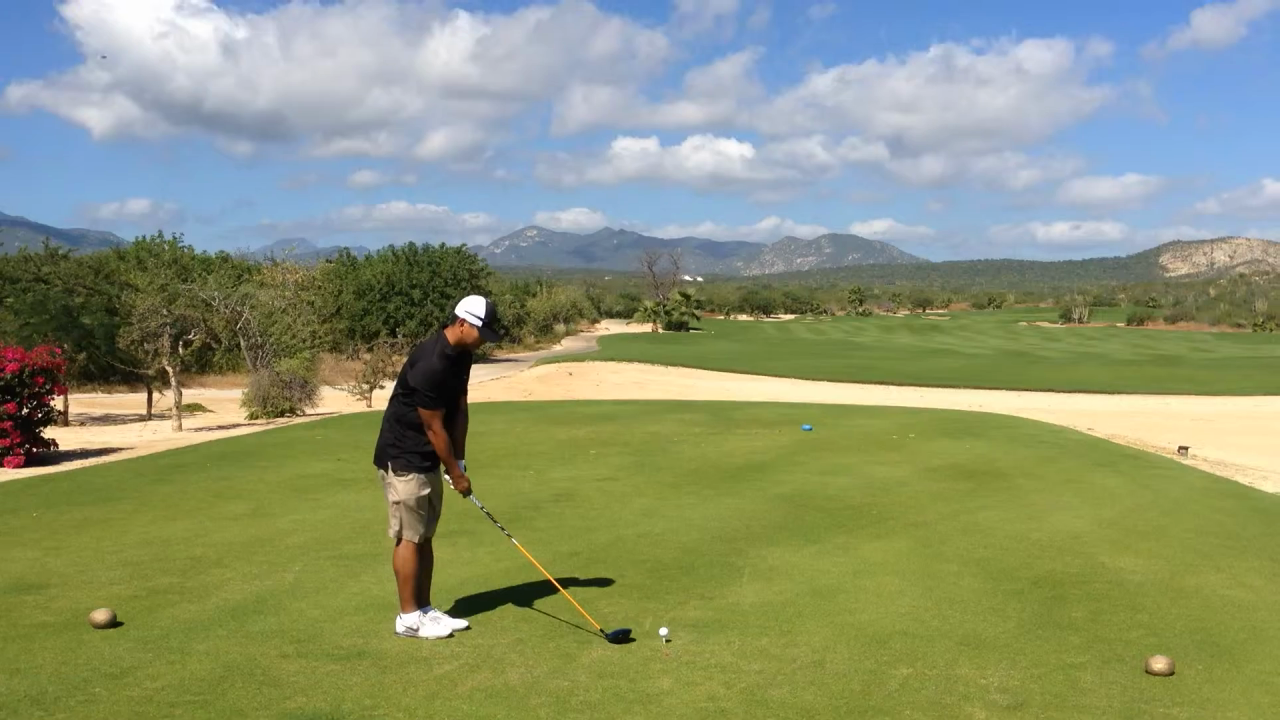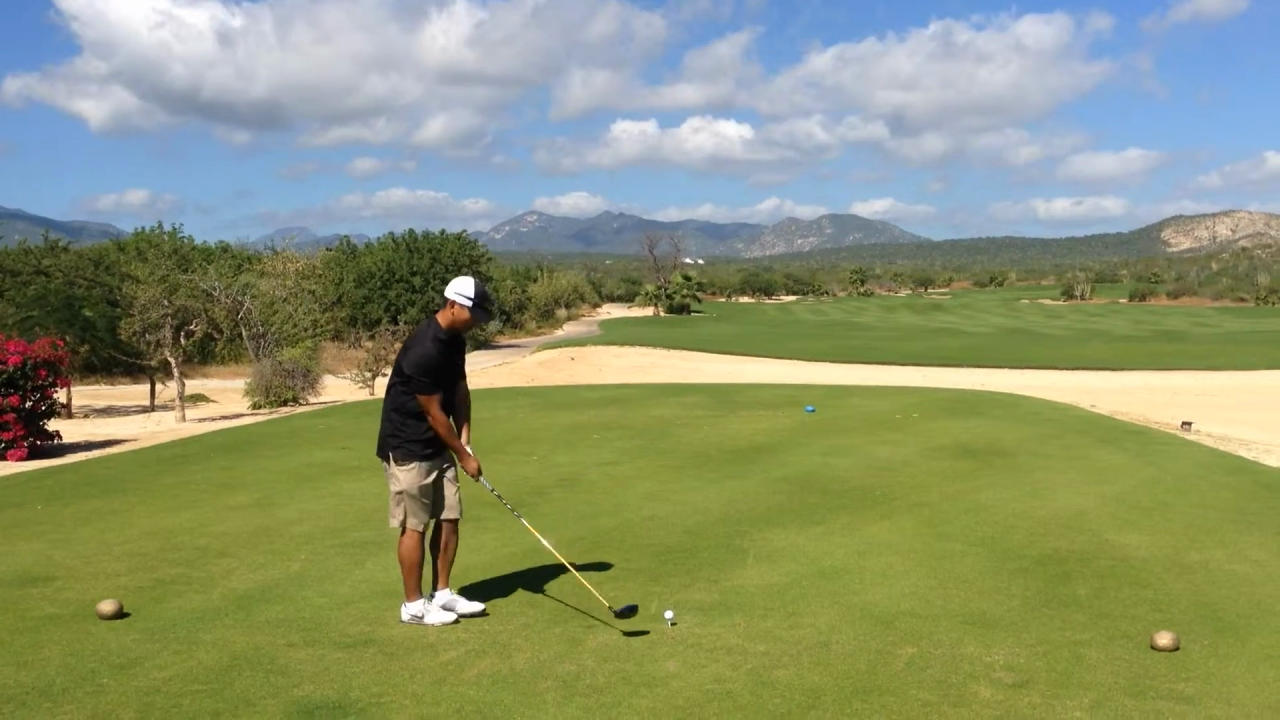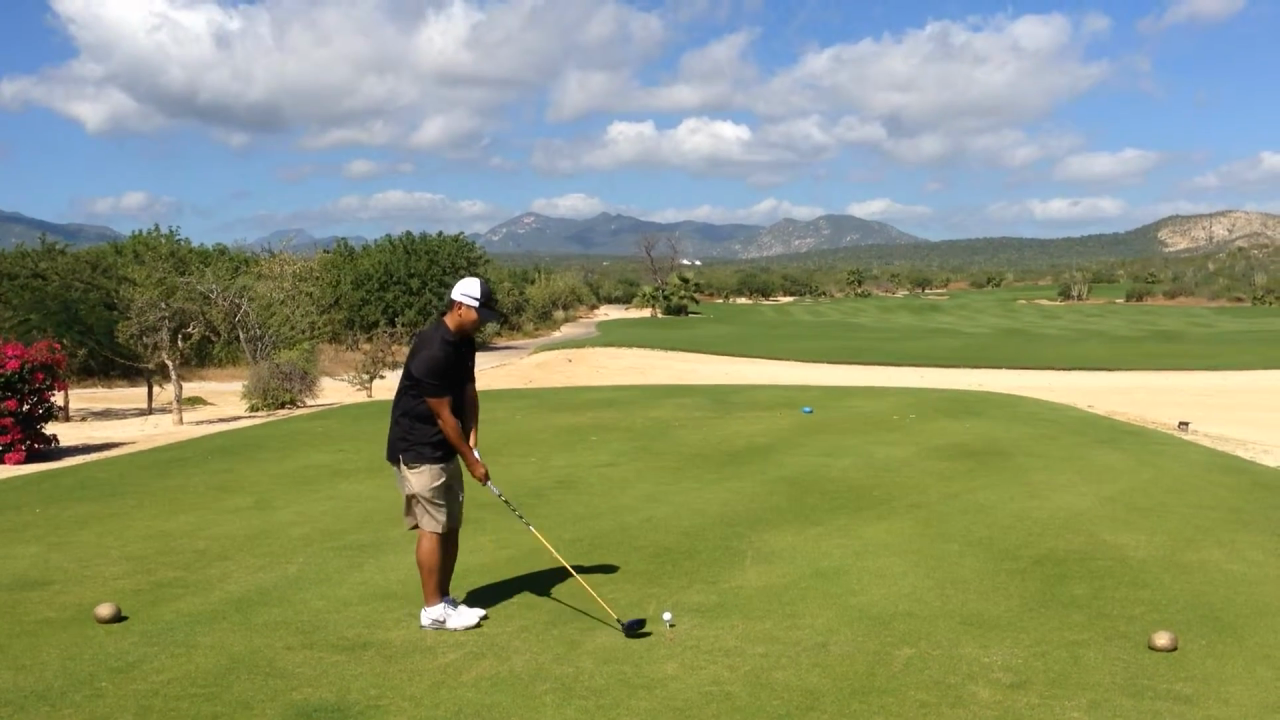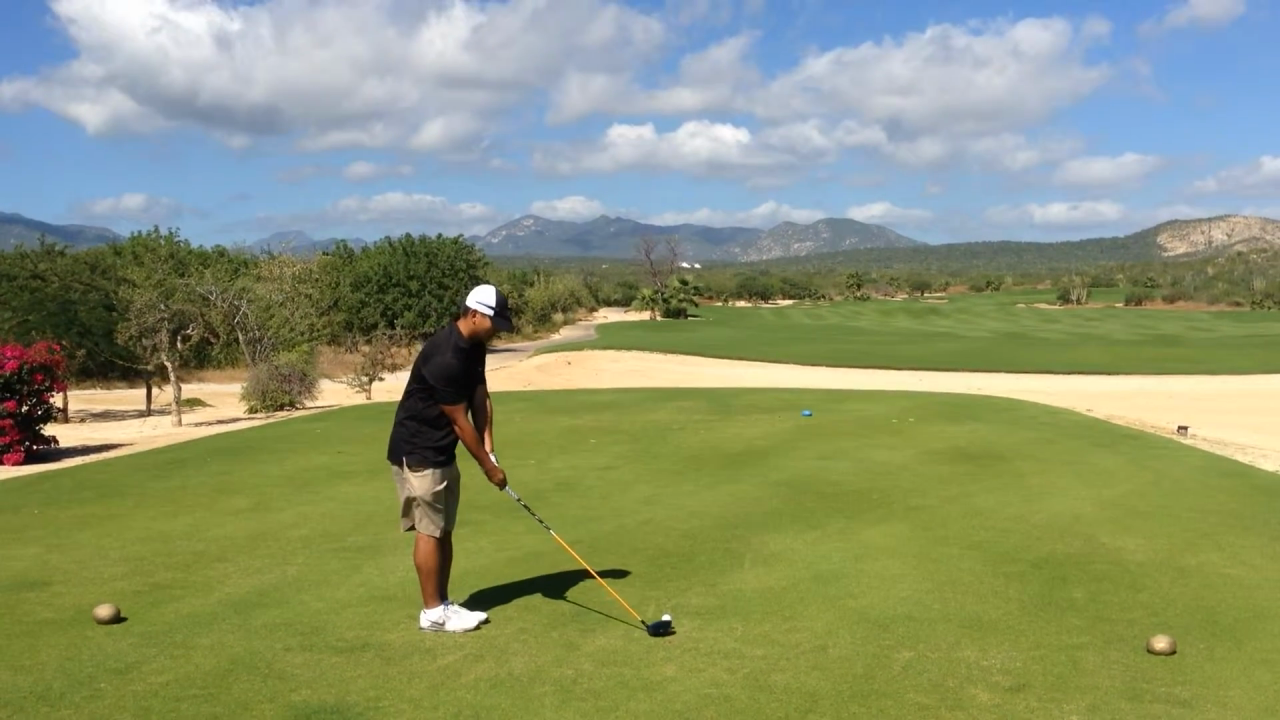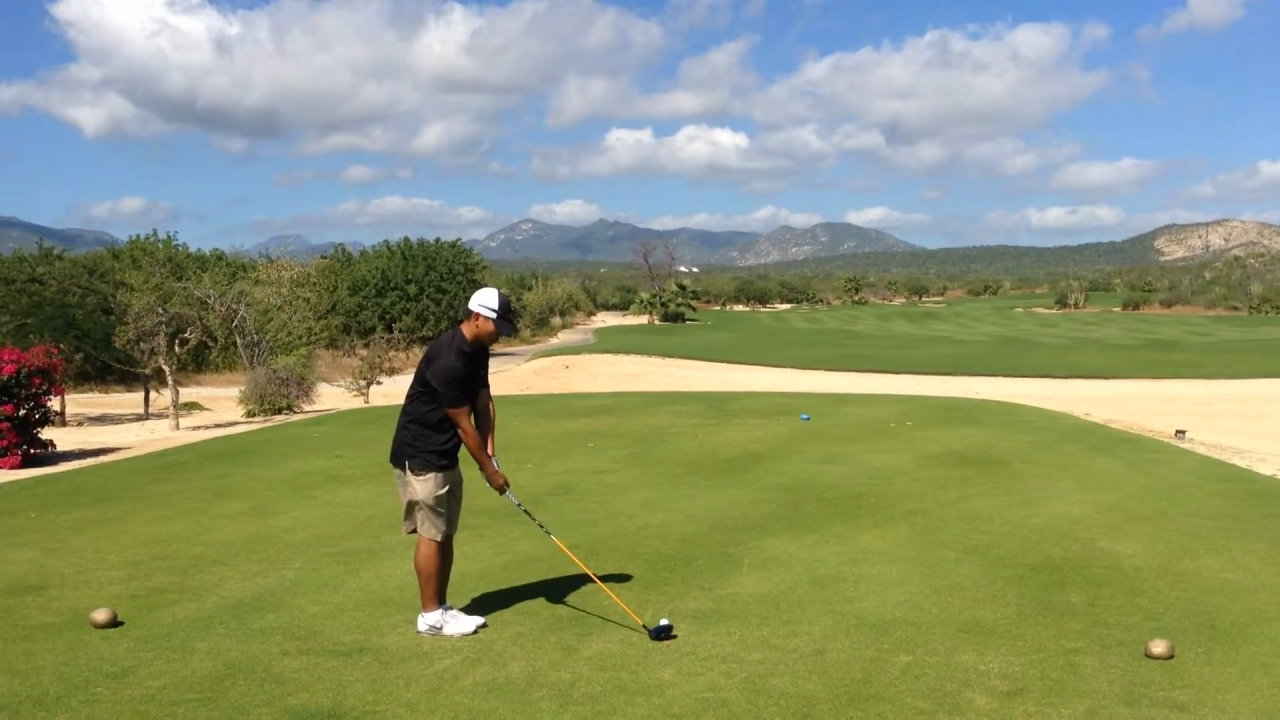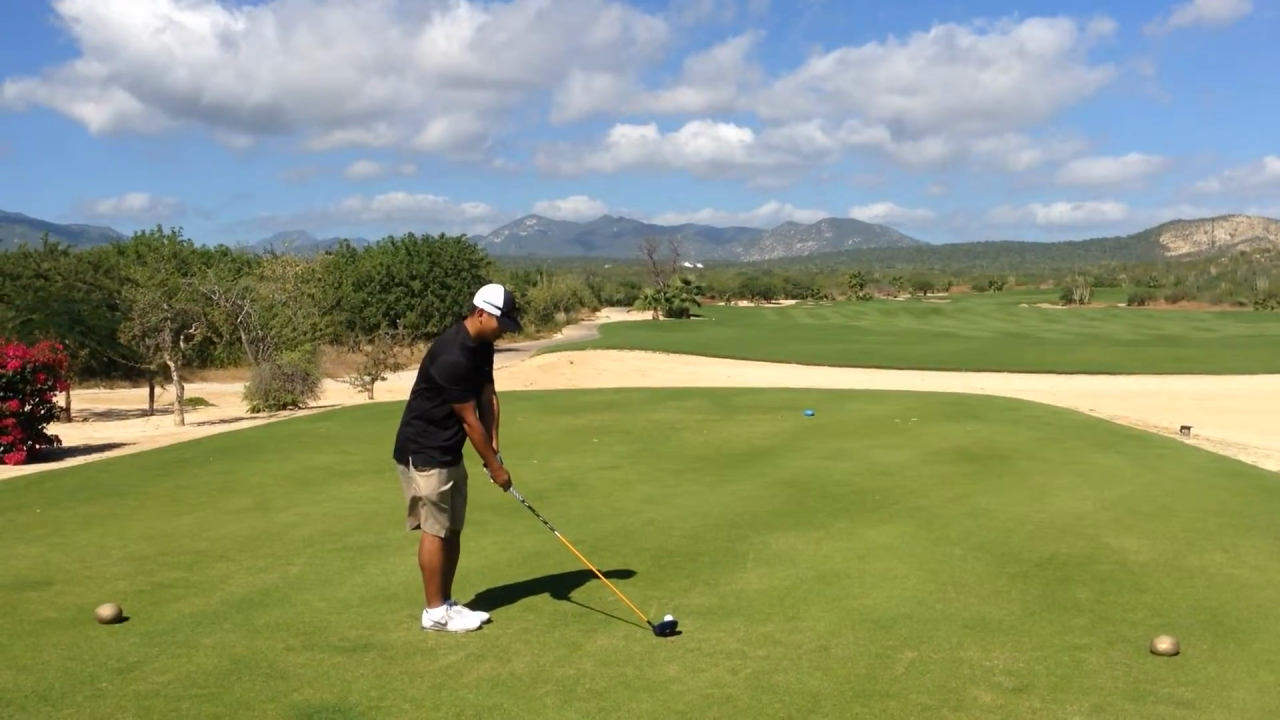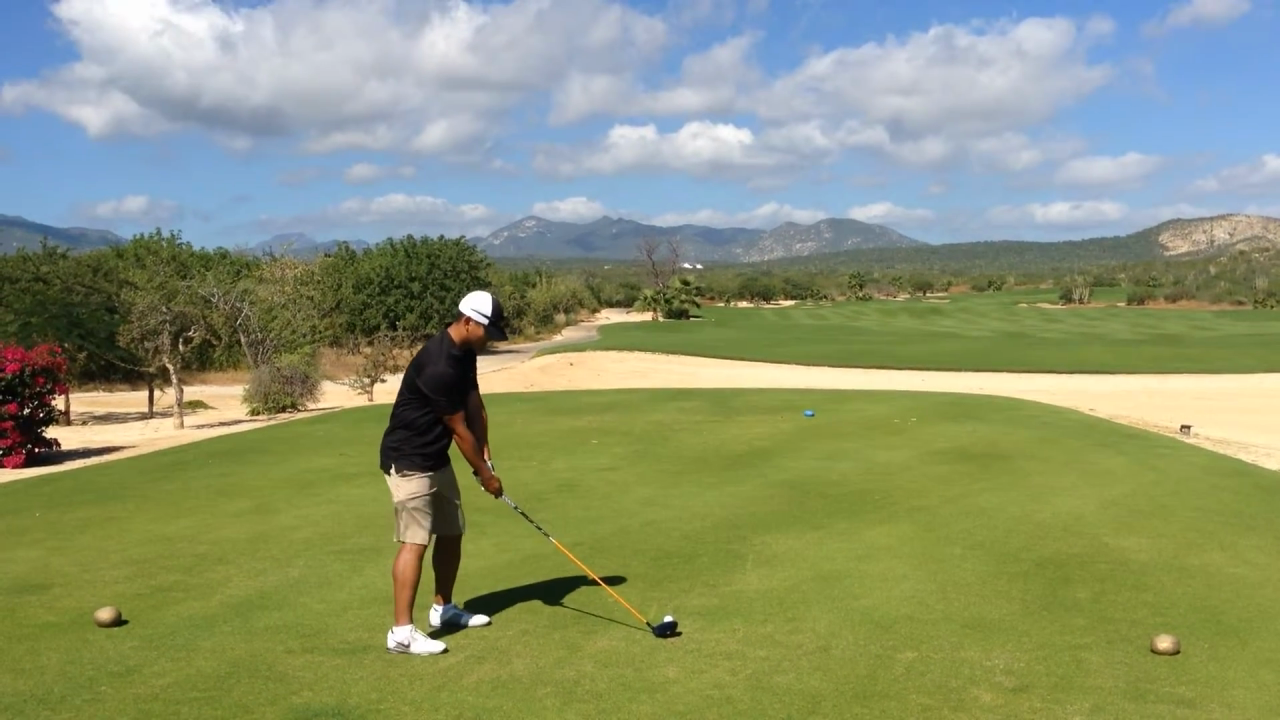
dt=0.7s
person 1, frame 1
left shoulder: (462, 355)
right shoulder: (430, 363)
left elbow: (460, 410)
right elbow: (434, 427)
left wrist: (459, 463)
right wrist: (456, 474)
left hip: (427, 459)
right hip: (403, 458)
left knee: (424, 537)
right knee: (409, 537)
left ankle: (425, 610)
right ankle: (408, 617)
person 1, frame 2
left shoulder: (455, 340)
right shoulder: (424, 349)
left elbow: (460, 392)
right elbow: (433, 413)
left wrist: (466, 445)
right wrist: (463, 456)
left hip: (437, 447)
right hip: (407, 448)
left knee: (448, 519)
right knee: (414, 526)
left ankle: (442, 593)
right ankle: (413, 606)
person 1, frame 3
left shoulder: (464, 343)
right shoulder: (432, 351)
left elbow: (469, 396)
right elbow: (443, 416)
left wrist: (473, 449)
right wrist: (471, 461)
left hip: (443, 450)
right hip: (417, 450)
left knee: (450, 527)
right knee: (432, 528)
left ankle: (444, 599)
right ankle: (433, 610)
person 1, frame 4
left shoulder: (474, 347)
right shoulder: (444, 357)
left elbow: (480, 399)
right elbow: (459, 421)
left wrist: (490, 450)
right wrist: (488, 466)
left hip: (442, 452)
right hip: (417, 453)
left knee: (445, 530)
right knee: (429, 531)
left ankle: (443, 603)
right ankle: (432, 612)
person 1, frame 5
left shoulder: (477, 350)
right shoulder: (447, 360)
left elbow: (483, 403)
right elbow: (463, 424)
left wrist: (490, 455)
right wrist: (489, 472)
left hip: (444, 455)
right hip: (420, 456)
left knee: (446, 534)
right knee: (430, 534)
left ankle: (441, 607)
right ankle: (430, 616)
person 1, frame 6
left shoulder: (482, 346)
right shoulder: (452, 356)
left elbow: (488, 397)
right elbow: (469, 419)
left wrist: (495, 451)
right wrist: (494, 466)
left hip: (448, 451)
right hip: (423, 452)
left knee: (452, 529)
right knee: (435, 531)
left ankle: (446, 603)
right ankle: (435, 612)
person 1, frame 7
left shoulder: (465, 352)
right shoulder: (438, 365)
left elbow: (474, 404)
right elbow: (459, 429)
left wrist: (486, 457)
right wrist: (484, 474)
left hip: (436, 458)
right hip: (407, 460)
left knee: (452, 533)
right knee: (415, 541)
left ankle: (443, 608)
right ankle: (401, 631)
